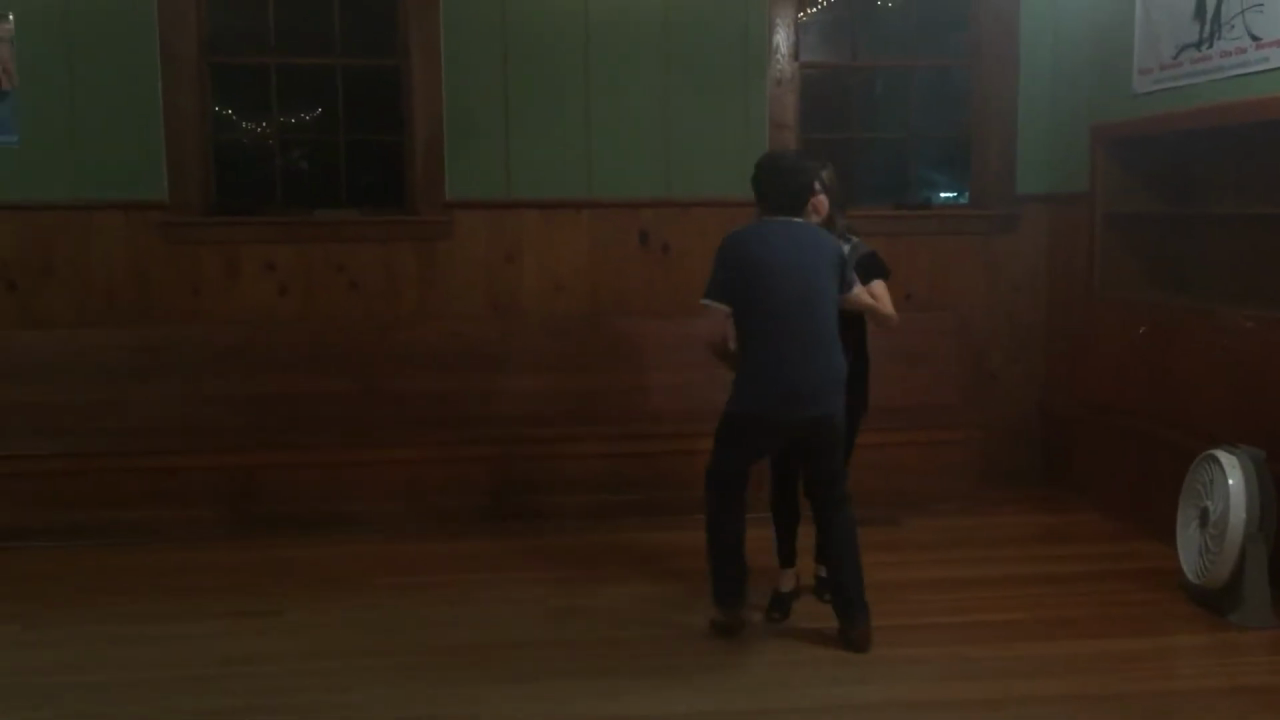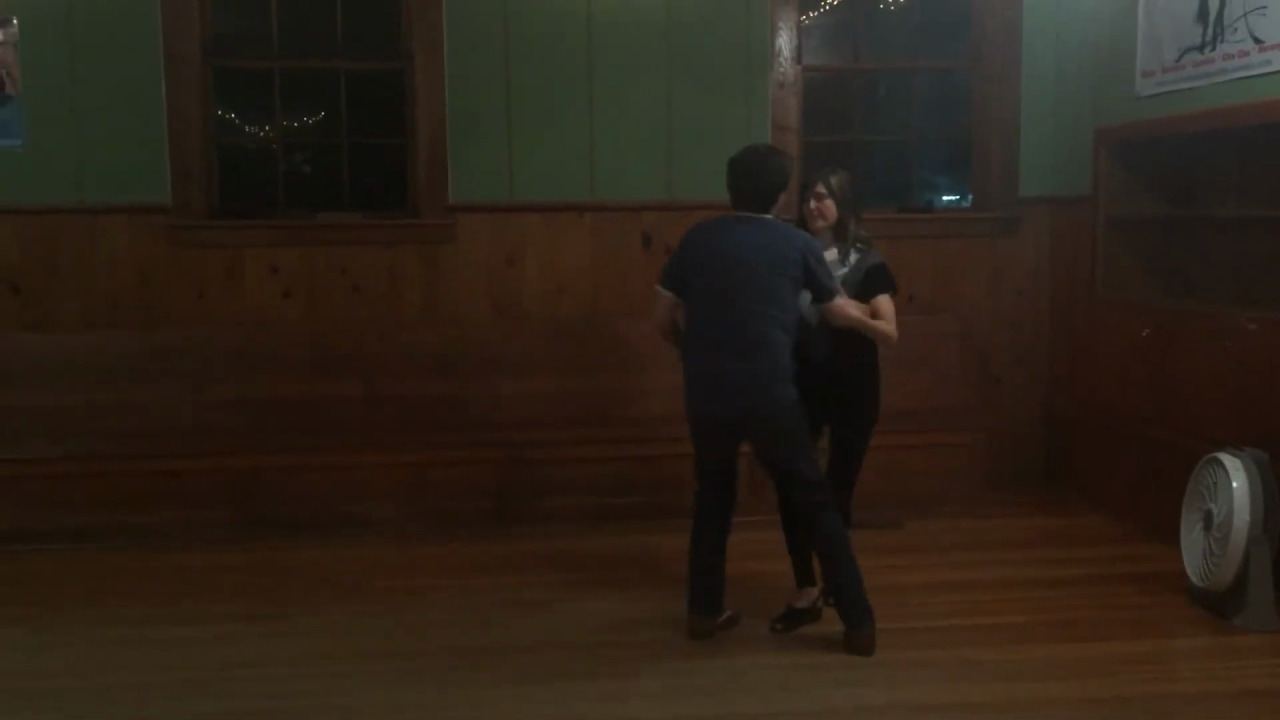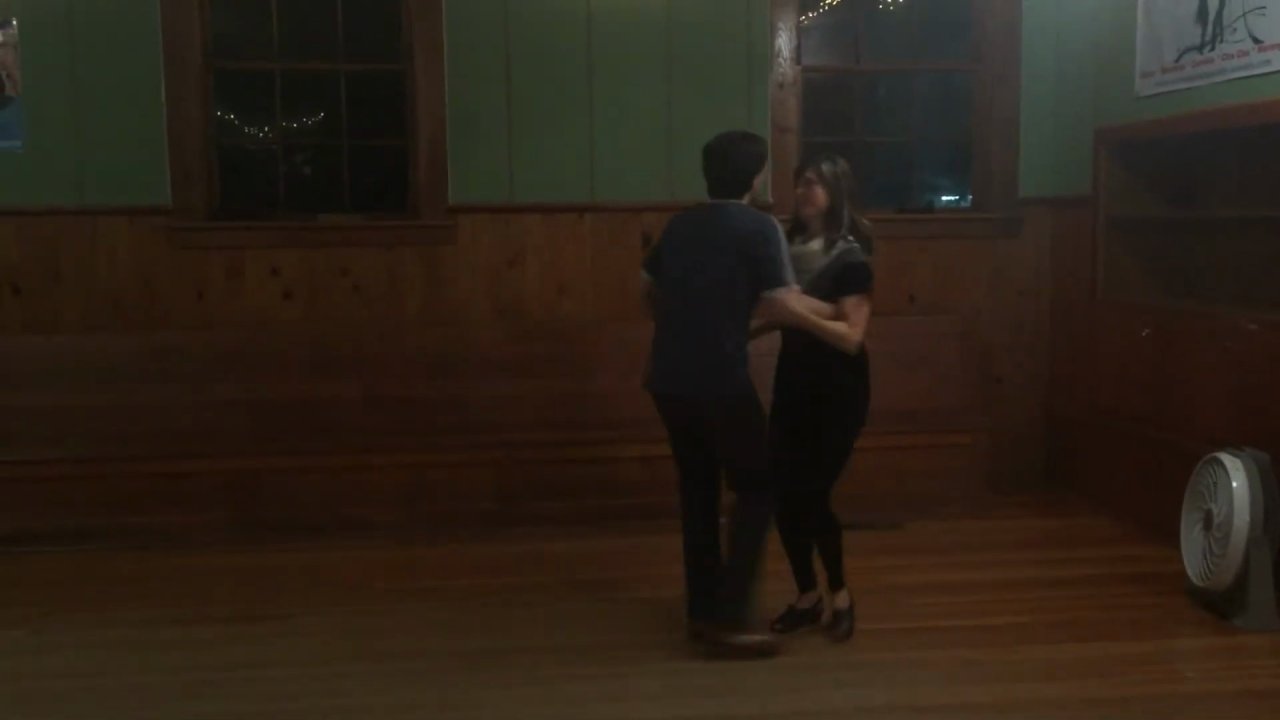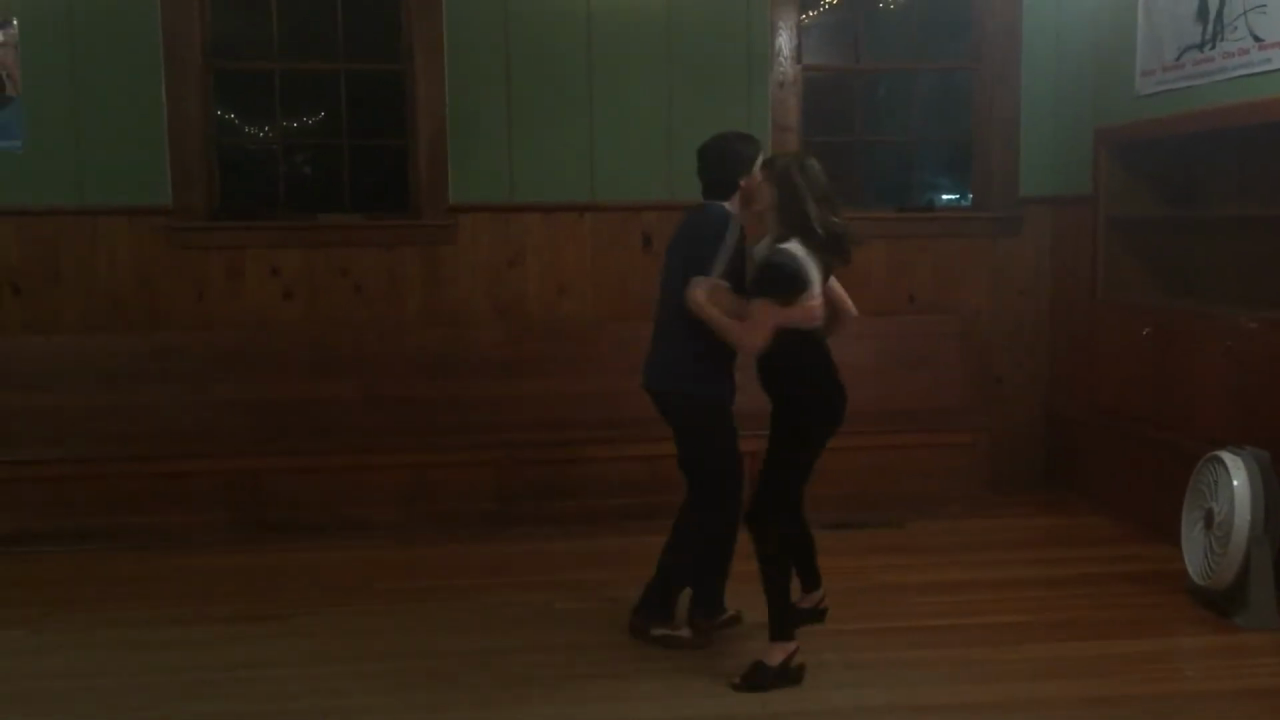
dt=0.2s
person 1, frame 1
left shoulder: (738, 244)
right shoulder: (828, 245)
left elbow: (719, 336)
right elbow: (854, 298)
left hip: (760, 399)
right hip: (824, 398)
left knee: (723, 486)
right knee: (832, 502)
left ankle: (729, 605)
right ankle: (854, 619)
person 1, frame 2
left shoulder: (698, 239)
right shoulder: (799, 243)
left elbow: (664, 320)
right elbow: (841, 314)
right wrist: (869, 313)
left hip: (707, 396)
right hip: (771, 396)
left knee: (714, 498)
right knee: (817, 504)
left ankle: (705, 611)
right ankle: (859, 622)
person 1, frame 3
left shoulder: (681, 225)
right shoulder: (759, 228)
left elbow: (651, 295)
right elbow: (785, 308)
right wrist: (839, 311)
left hip: (667, 379)
right hip: (721, 382)
left knee: (698, 492)
right knee: (756, 491)
left ankle: (705, 610)
right ankle: (727, 619)
person 1, frame 4
left shoulder: (700, 222)
right shoulder: (722, 226)
left wrist: (768, 317)
right wrist: (794, 314)
left hip: (674, 374)
right hip: (695, 381)
left knee: (715, 490)
right knee: (717, 493)
left ankle: (707, 605)
right ankle: (653, 612)
person 2, frame 1
left shoulder: (858, 255)
left elbow: (889, 317)
left hip: (844, 378)
right knee: (785, 471)
left ankle: (824, 565)
right ankle: (786, 577)
person 2, frame 2
left shoulder: (868, 265)
left elbow: (889, 333)
left hip: (852, 391)
right hip: (801, 385)
left knee: (838, 490)
right ankle: (806, 593)
person 2, frame 3
left shoulder: (850, 259)
right shoulder: (789, 248)
left elbow: (852, 338)
left wrist: (800, 314)
right wrist: (751, 330)
left hip: (840, 391)
right hip: (794, 383)
left knee: (810, 495)
right knee: (782, 490)
left ankle: (839, 595)
right ankle: (806, 596)
person 2, frame 4
left shoulder: (780, 262)
right shoulder: (802, 254)
left elbow: (752, 341)
right elbow: (847, 313)
left wrist: (706, 305)
left hip: (808, 401)
right hip: (804, 394)
left knee: (764, 512)
right knee: (782, 502)
left ankle: (783, 649)
right ankle: (811, 596)
